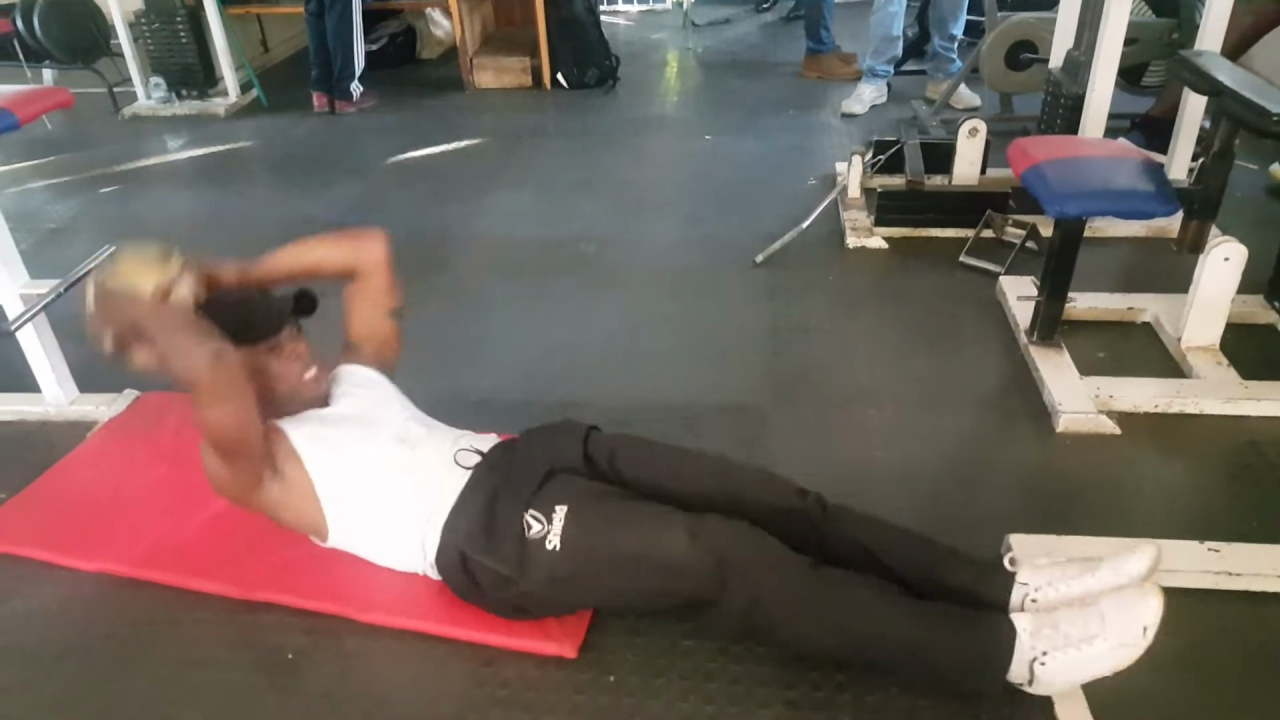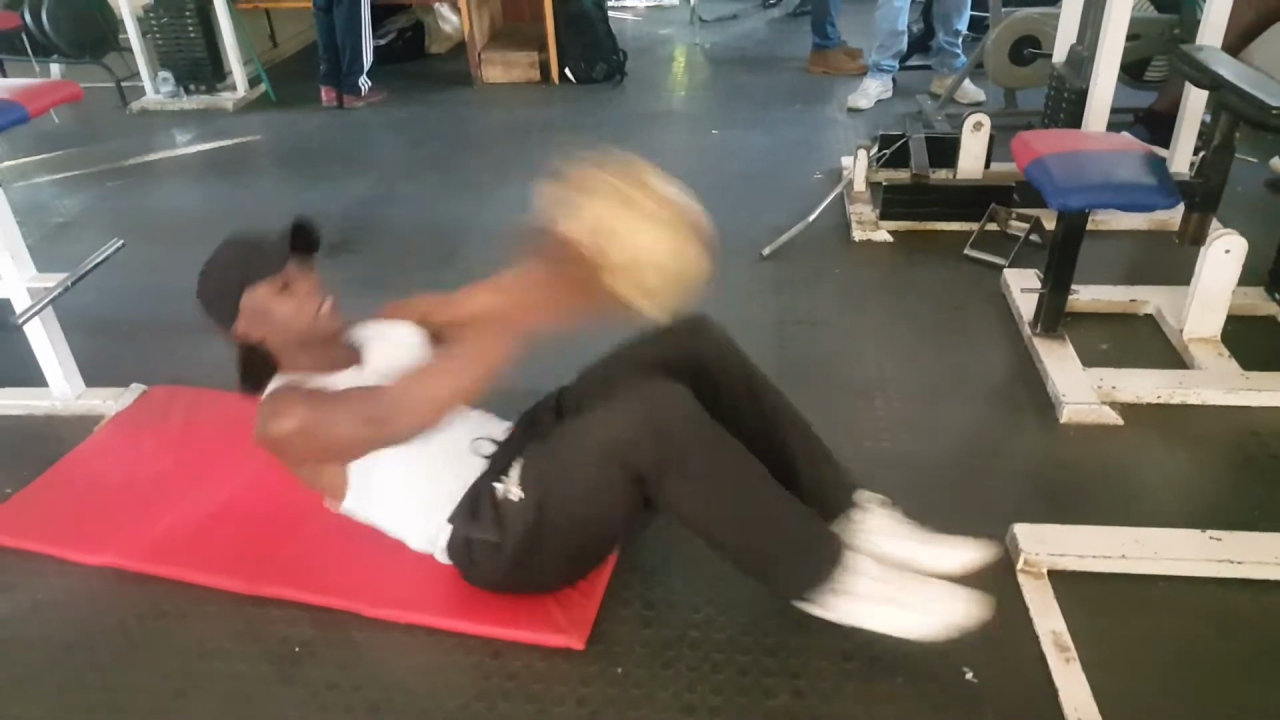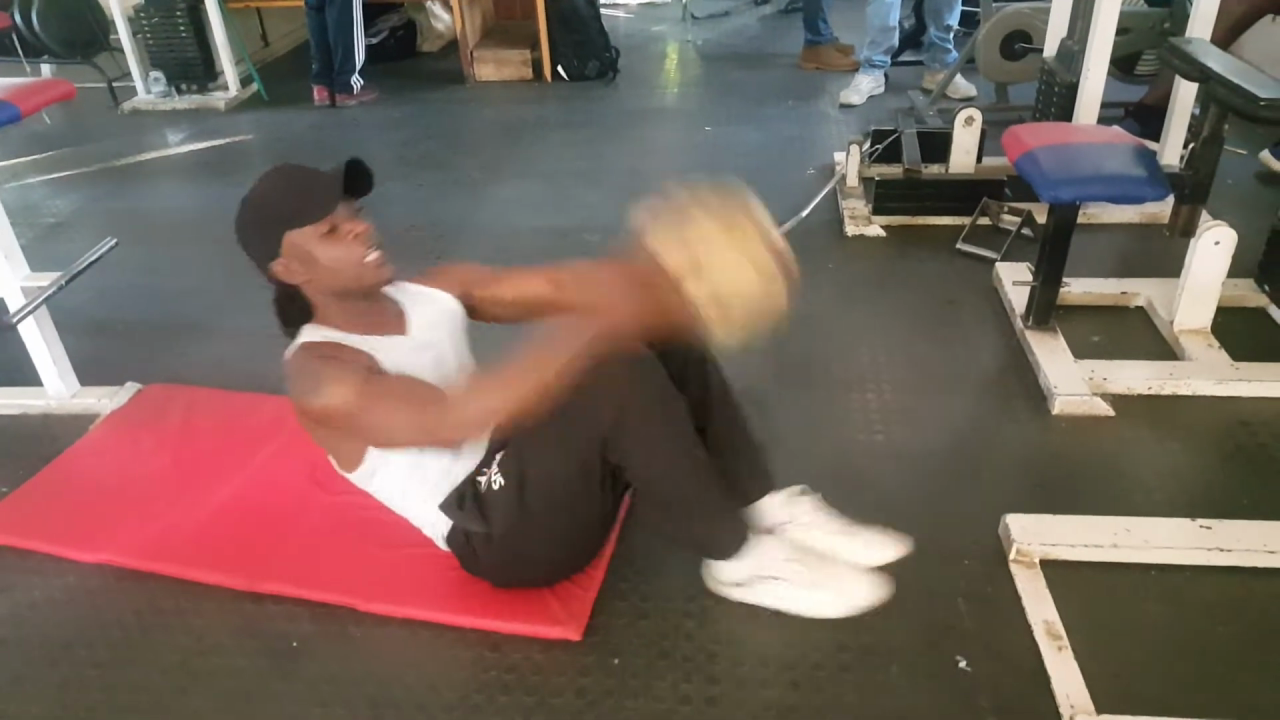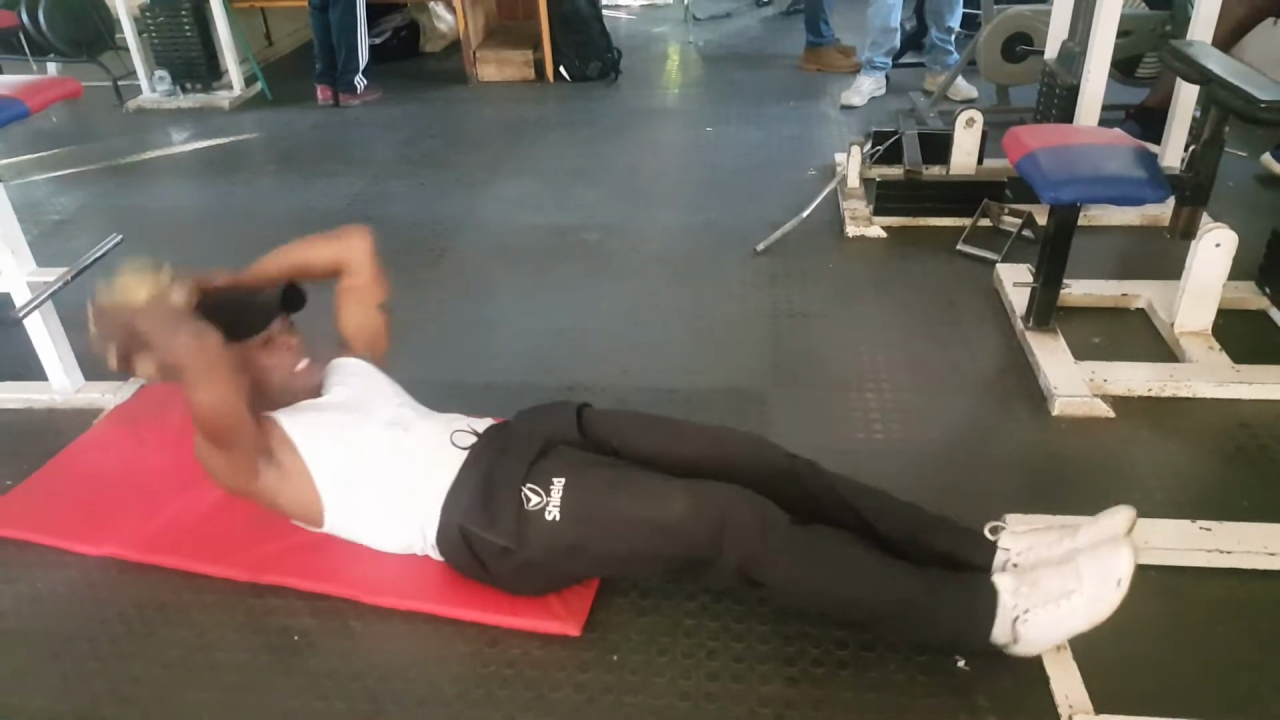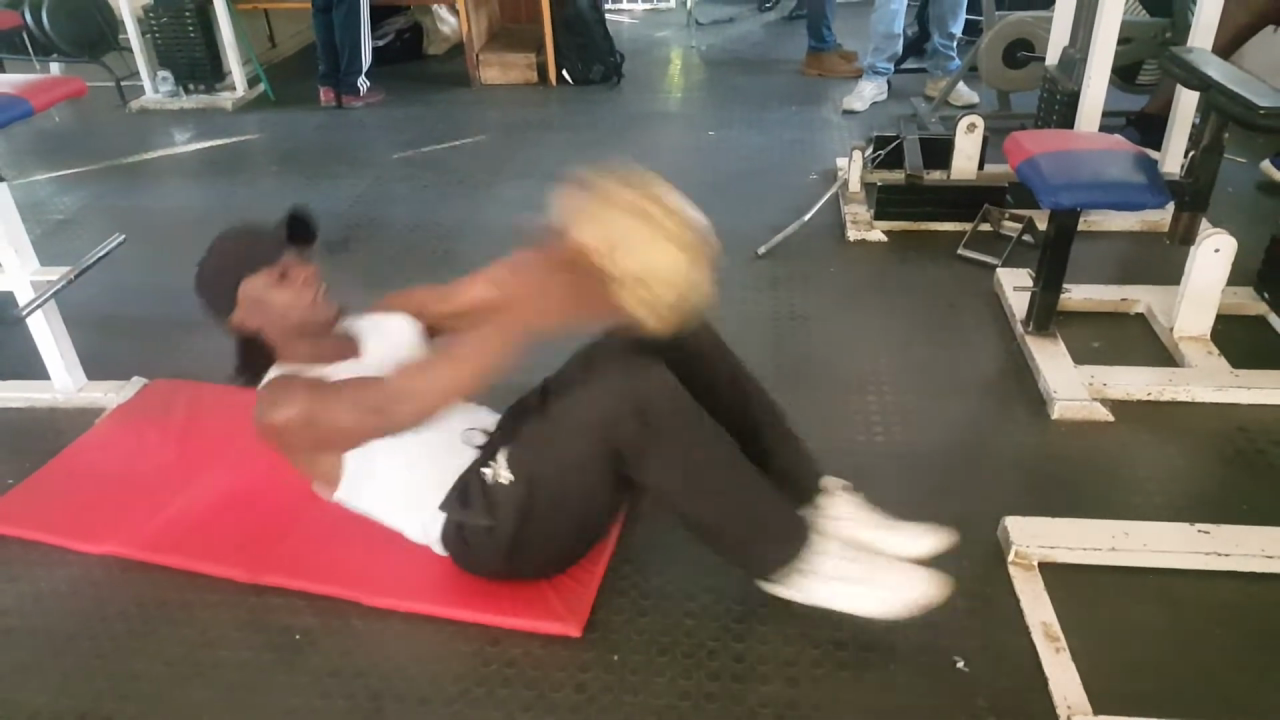
dt=0.4s
person 1, frame 1
left shoulder: (354, 376)
right shoulder: (247, 463)
left elbow: (372, 250)
right elbow: (214, 376)
left wrist: (240, 279)
right wrist: (152, 322)
left hip: (532, 458)
right hip: (485, 541)
left knee: (773, 502)
right knee: (730, 564)
left ankle: (997, 588)
right ankle: (1006, 652)
person 1, frame 2
left shoulder: (393, 329)
right shoulder: (289, 420)
left elbow: (494, 297)
right elbow: (417, 411)
left wrist: (553, 274)
right wrist: (535, 307)
left hip: (528, 447)
right hip: (503, 532)
left knee: (691, 342)
right knee: (658, 410)
left ankle: (847, 523)
right ankle: (825, 576)
person 1, frame 3
left shoulder: (430, 290)
right shoulder: (324, 382)
left elbow: (553, 286)
right elbow: (469, 413)
left wrist: (644, 286)
right wrist: (607, 315)
left hip: (540, 460)
right hip: (505, 532)
left knee: (653, 331)
right knee: (625, 373)
left ankle: (764, 510)
right ankle: (737, 556)
person 1, frame 4
left shoulder: (344, 371)
right shoulder: (244, 456)
left elbow: (359, 246)
right elbow: (209, 375)
left wrist: (239, 281)
right wrist: (152, 324)
left hip: (522, 440)
right hip: (485, 520)
left knee: (761, 464)
right knee: (731, 524)
left ankle: (984, 552)
right ankle: (991, 614)
person 1, frame 5
left shoulder: (386, 320)
right shoulder: (288, 413)
left elbow: (488, 287)
right elbow: (413, 400)
left wrist: (559, 266)
right wrist: (534, 310)
left hip: (517, 440)
right hip: (496, 521)
left knee: (669, 330)
right knee: (633, 393)
left ankle: (814, 504)
right ankle: (795, 556)
